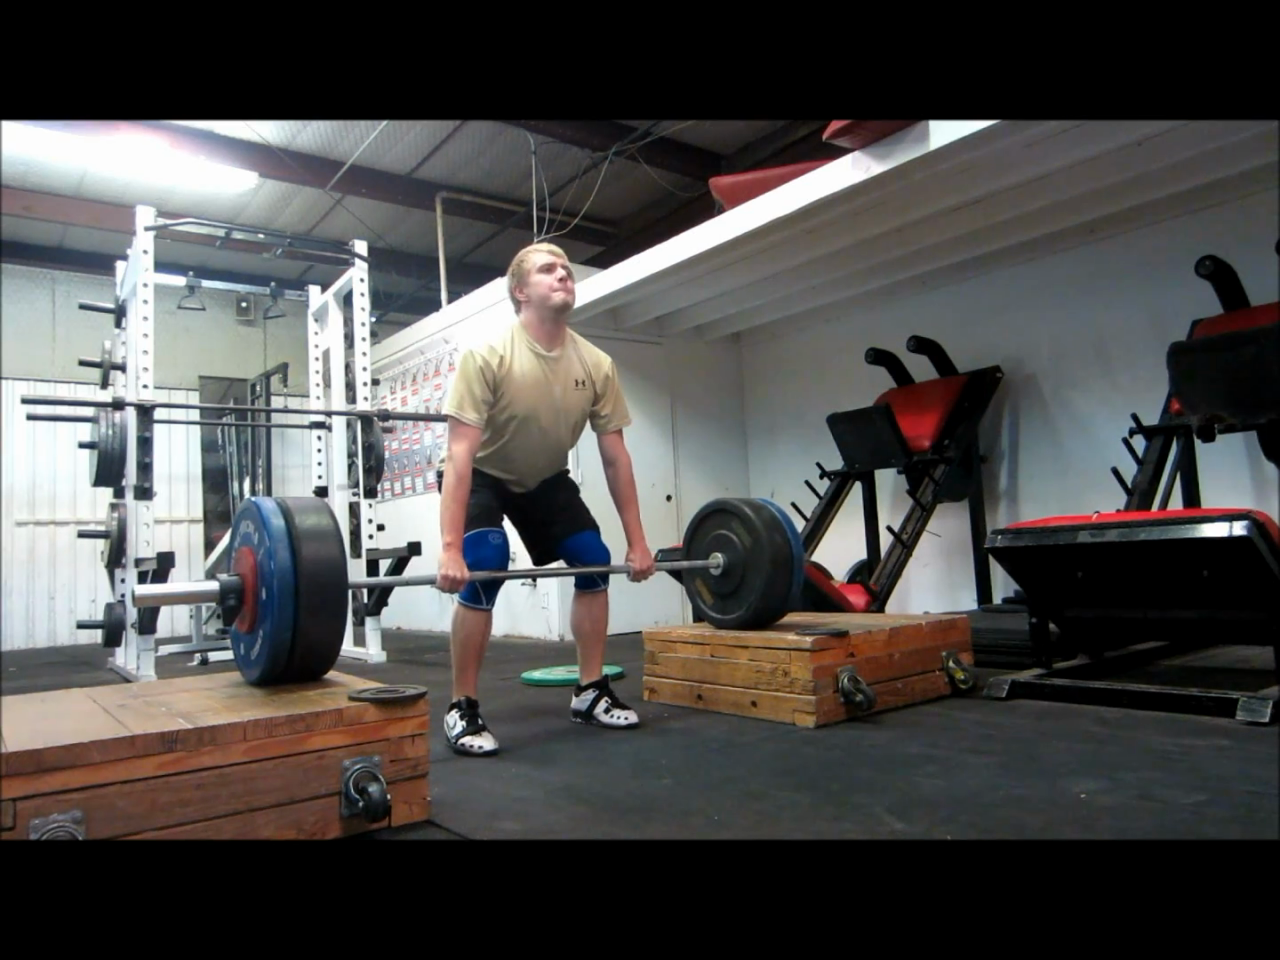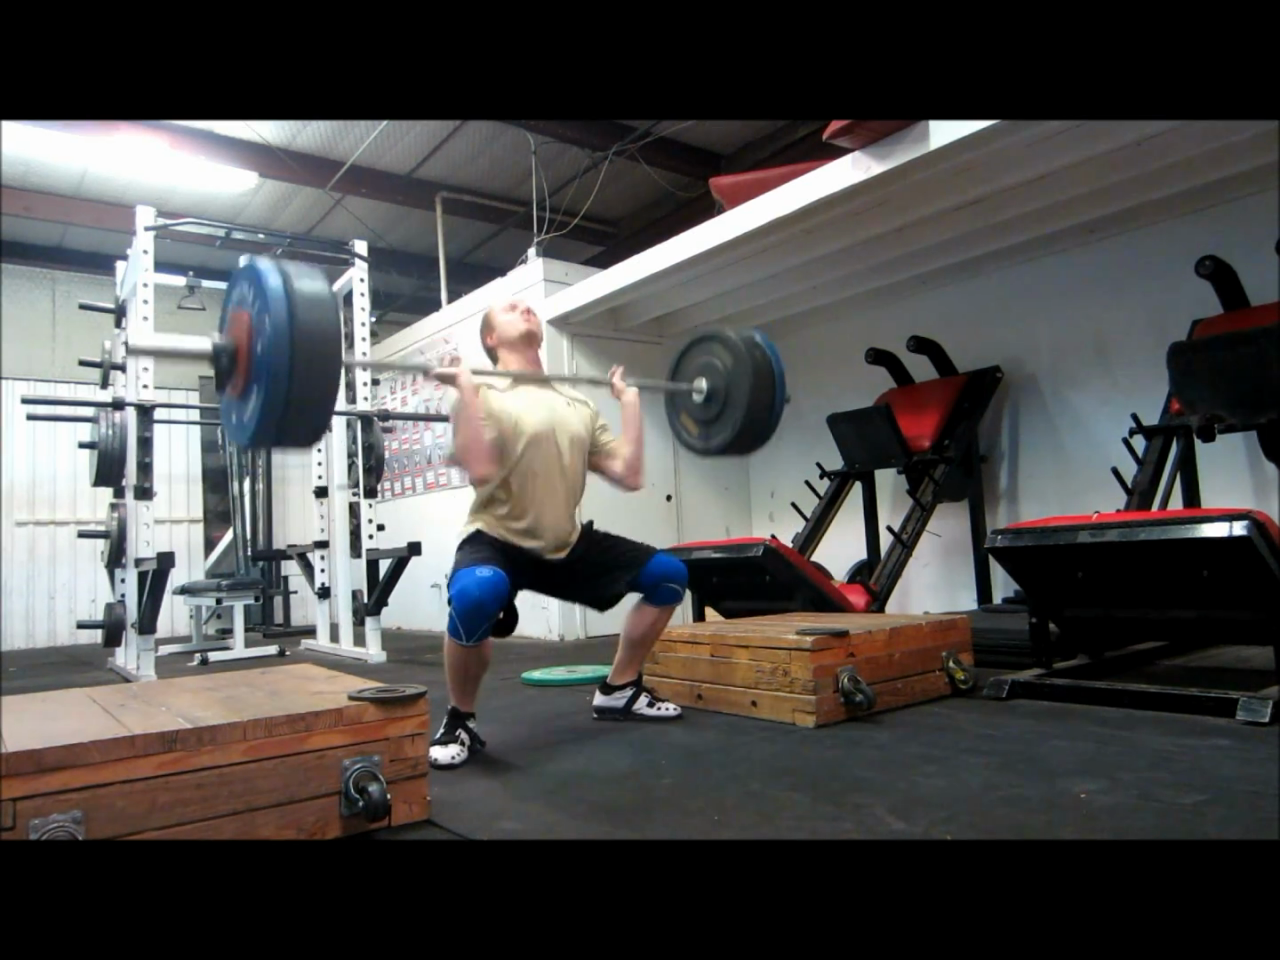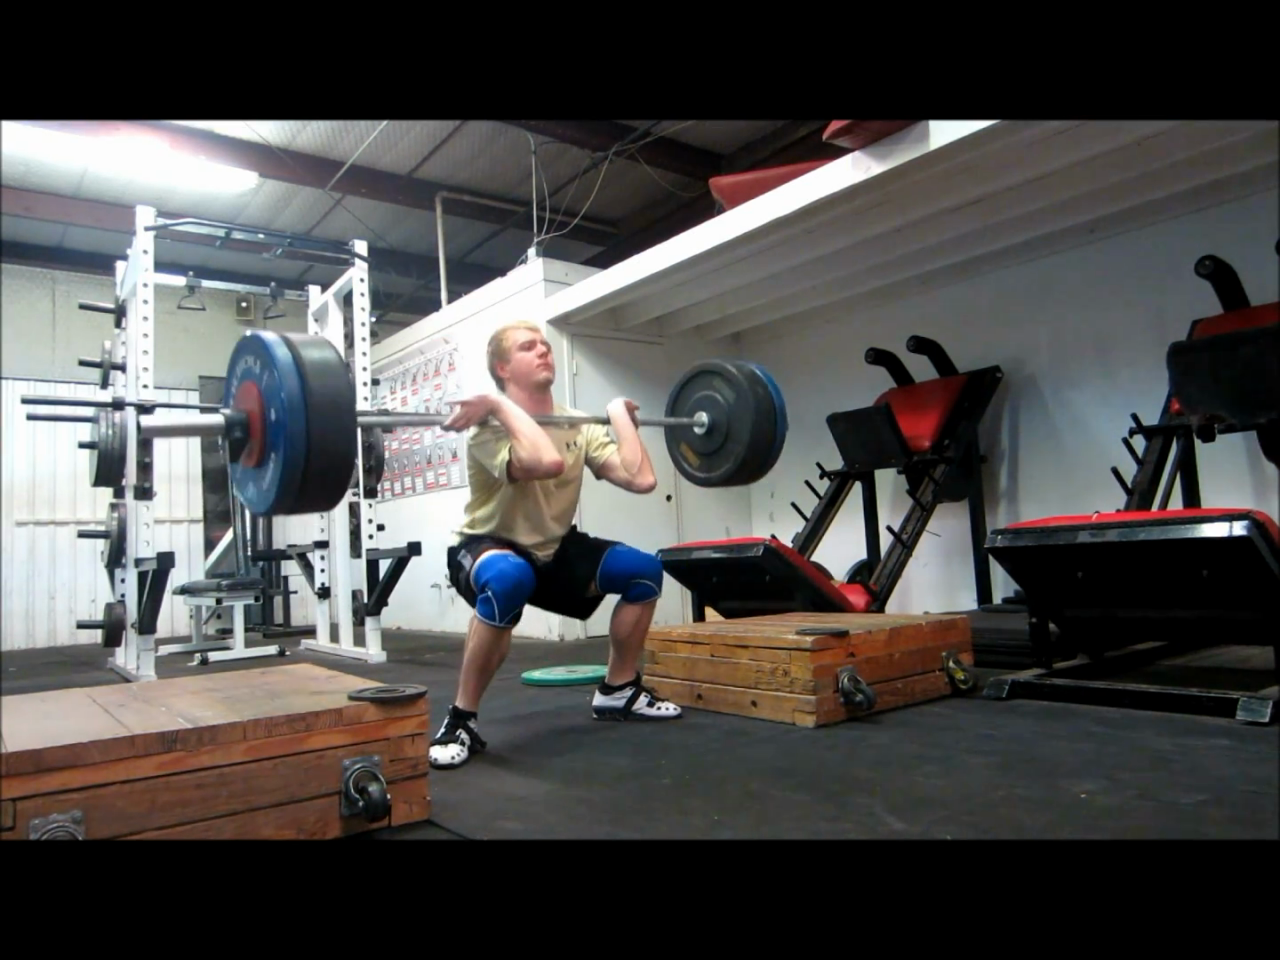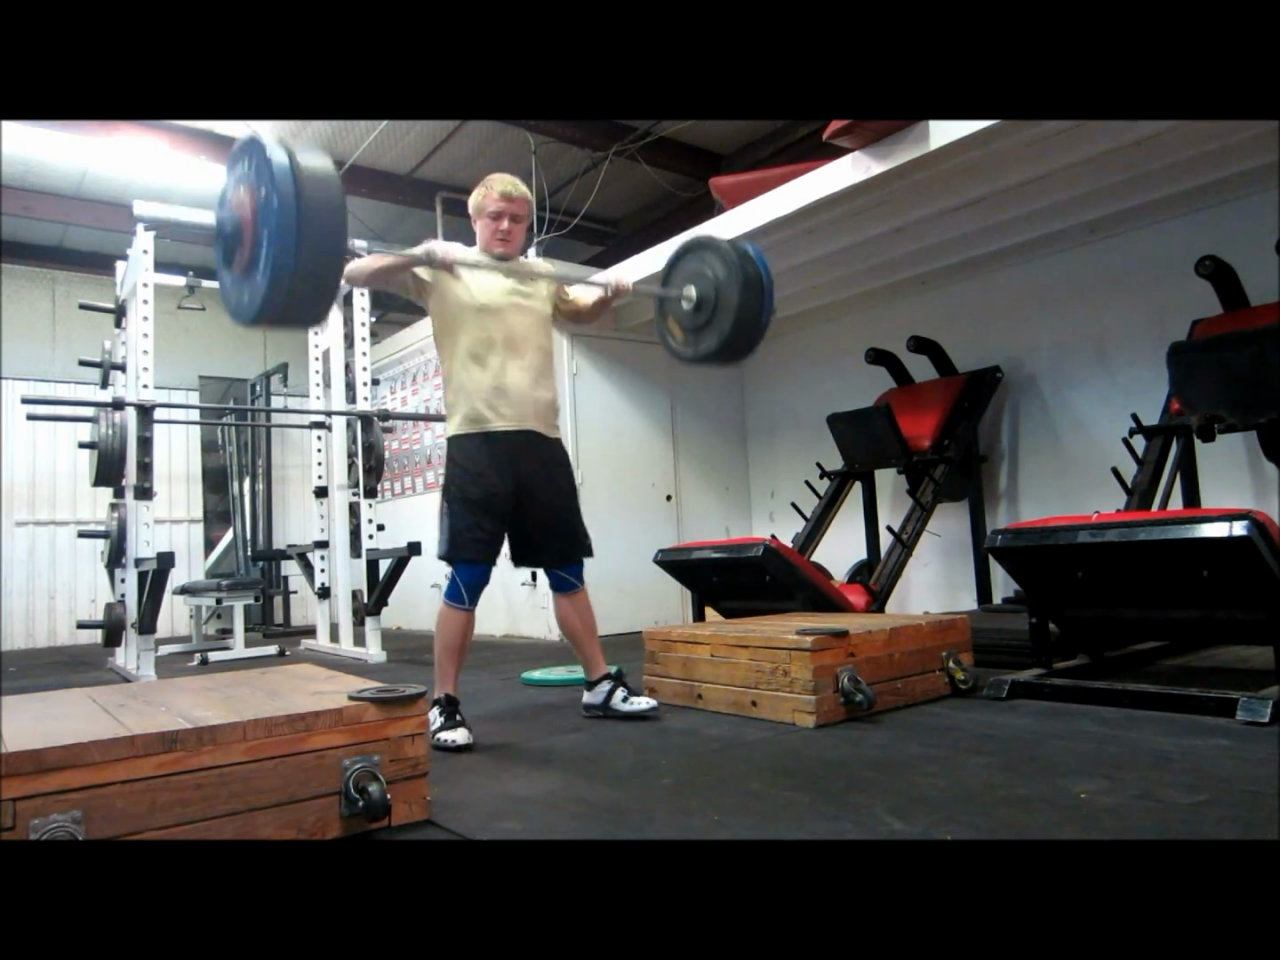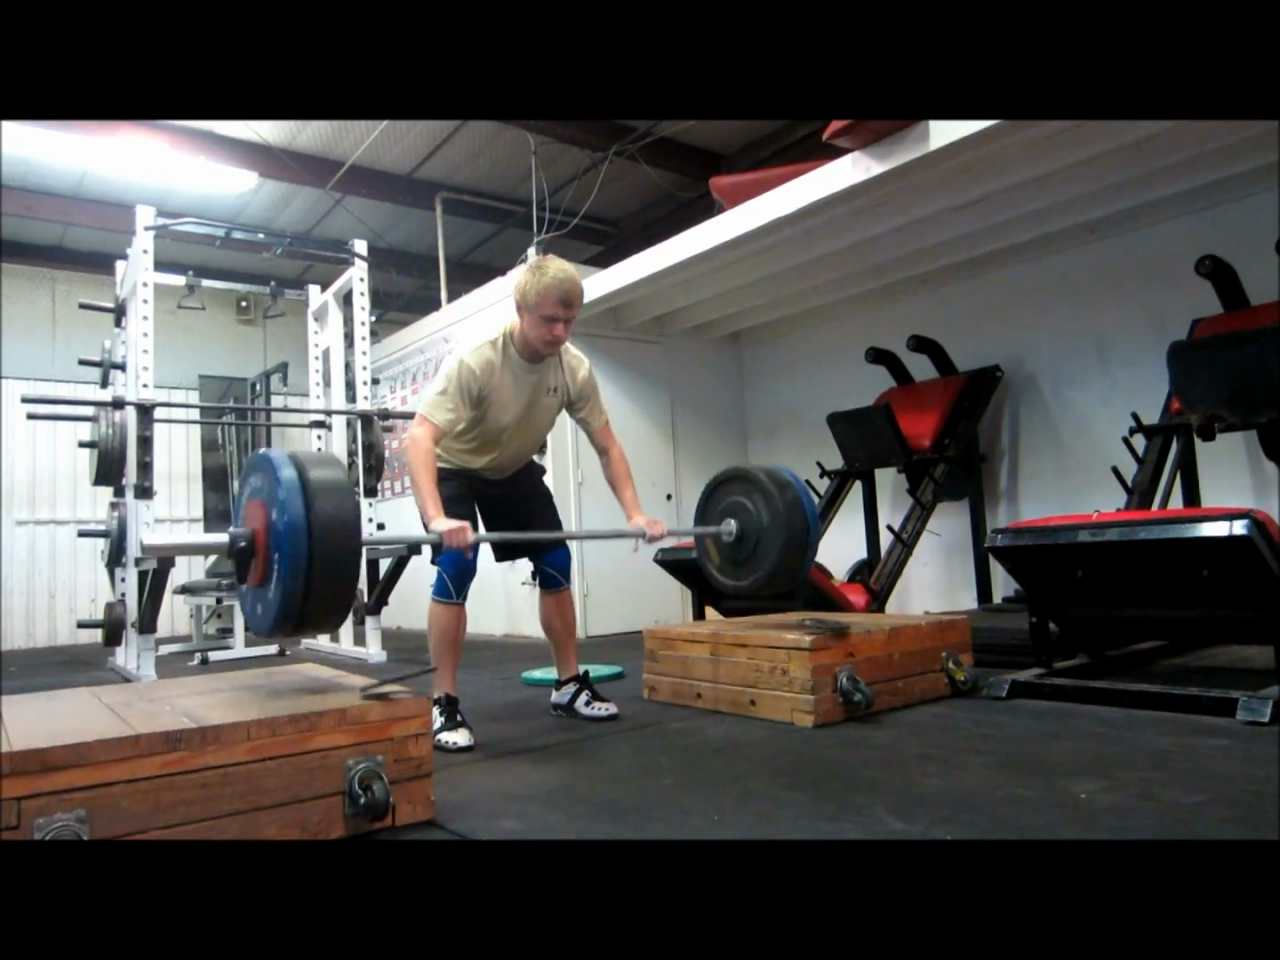
dt=1s
person 1, frame 1
left shoulder: (596, 365)
right shoulder: (488, 357)
left elbow: (616, 456)
right elbow: (460, 453)
left wrist: (637, 542)
right wrist: (450, 548)
left hip: (544, 479)
right hip: (482, 476)
left knee: (594, 561)
right knee: (485, 568)
left ankle: (591, 692)
right ankle: (463, 710)
person 1, frame 2
left shoulder: (578, 403)
right shoulder: (484, 395)
left elbow: (629, 476)
right elbow: (481, 471)
left wrist: (629, 401)
right wrist: (466, 386)
left hip: (566, 543)
right hip: (498, 539)
left knee: (668, 575)
right knee: (474, 598)
left ankle: (618, 689)
right ankle: (460, 720)
person 1, frame 3
left shoulder: (580, 427)
right shoulder: (493, 430)
left elbow: (642, 479)
right elbow: (547, 462)
left wrist: (620, 416)
right wrist: (498, 402)
left hip: (553, 551)
right hip: (489, 549)
left knee: (643, 571)
right knee: (511, 579)
left ankle: (618, 689)
right ankle: (461, 720)
person 1, frame 4
left shoulder: (541, 277)
right shoulder: (446, 269)
left elbow: (580, 312)
right elbow: (355, 273)
left wrist: (608, 295)
right wrist: (416, 255)
left hip: (541, 442)
right hip: (480, 441)
left knee: (567, 571)
right knee: (470, 576)
left ankle: (601, 685)
right ankle: (444, 705)
person 1, frame 5
left shoulder: (575, 368)
right shoulder: (477, 360)
left elbow: (606, 445)
right elbow: (419, 436)
left wrist: (634, 512)
right wrist: (436, 517)
left hip: (515, 470)
right hip: (454, 467)
left knee: (556, 566)
right knee: (456, 571)
left ankle: (569, 685)
right ankle: (445, 706)
